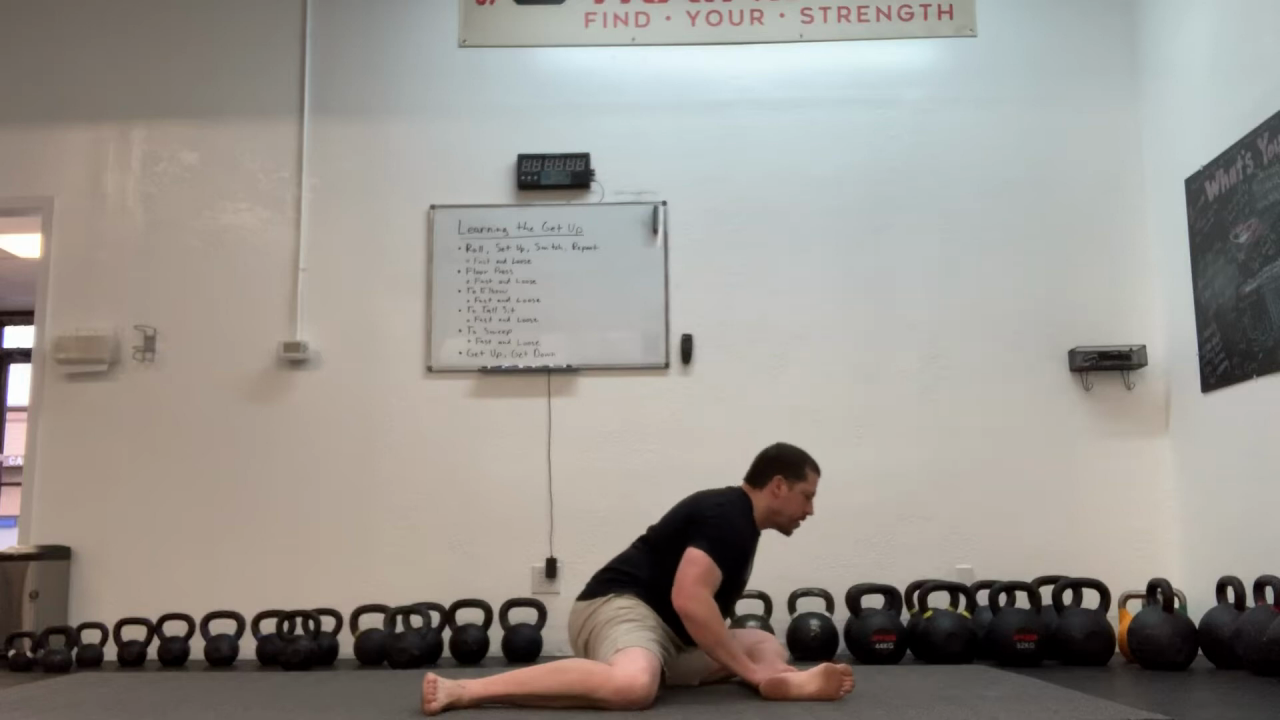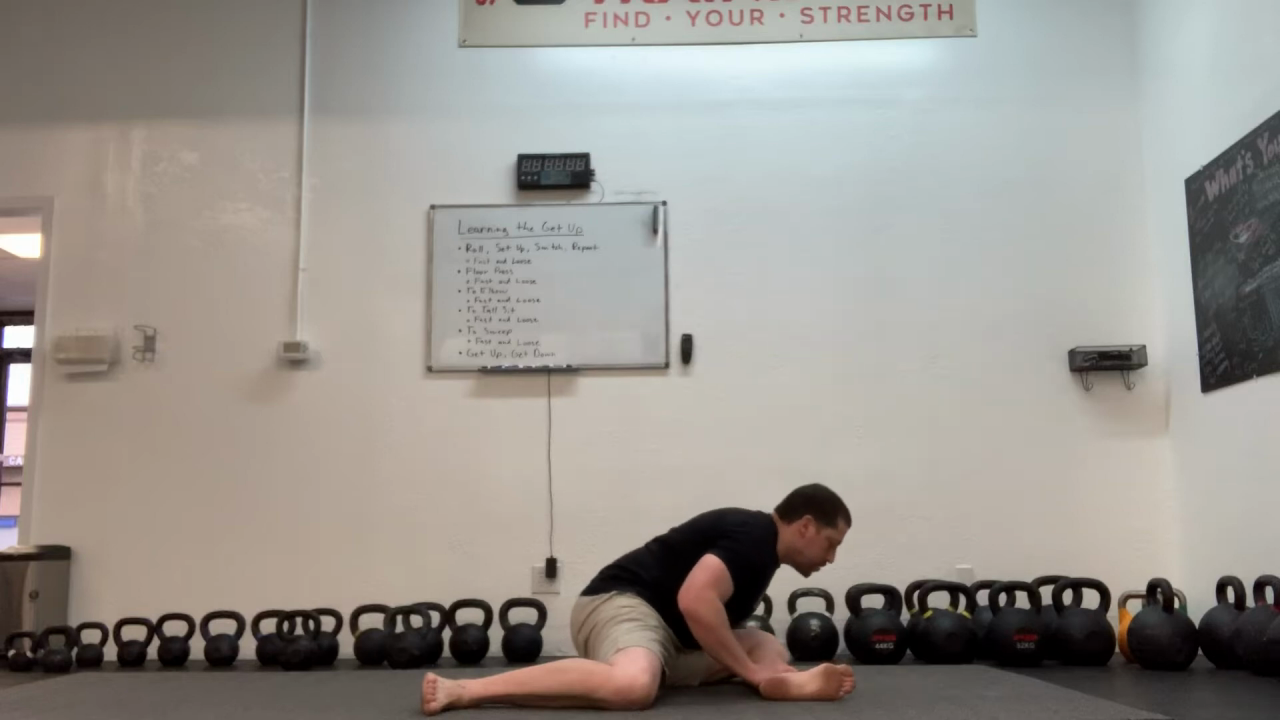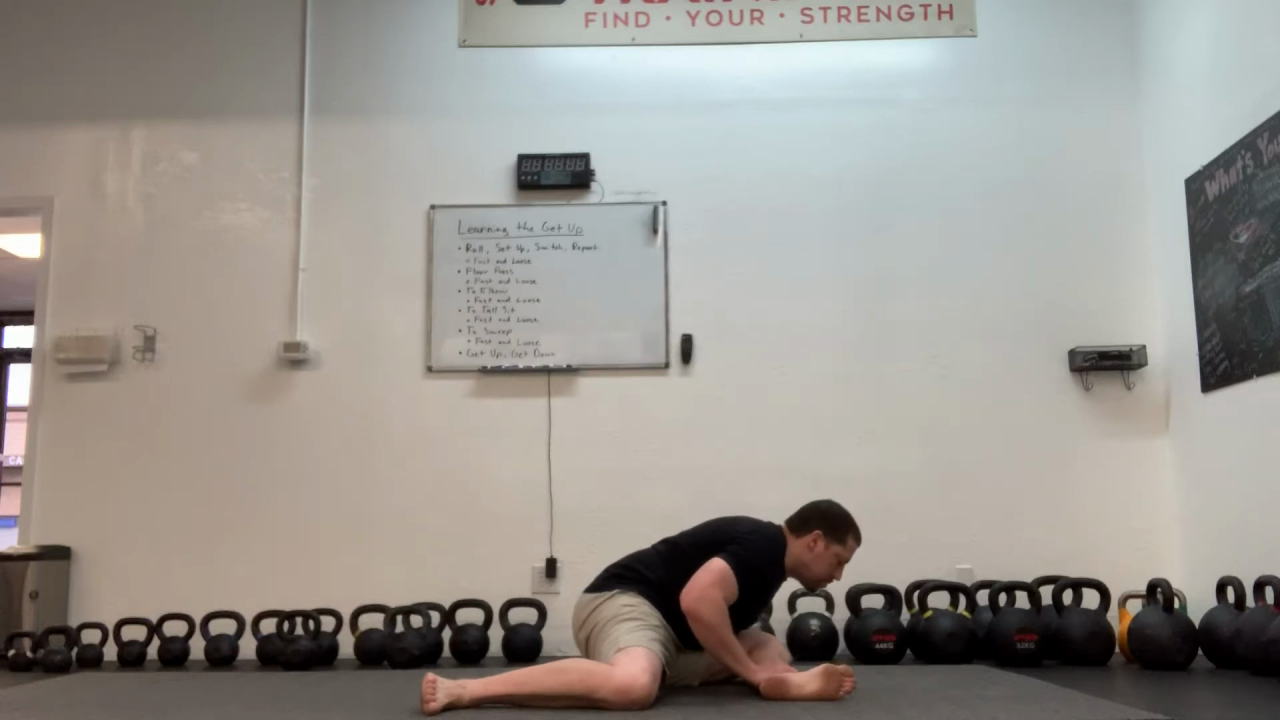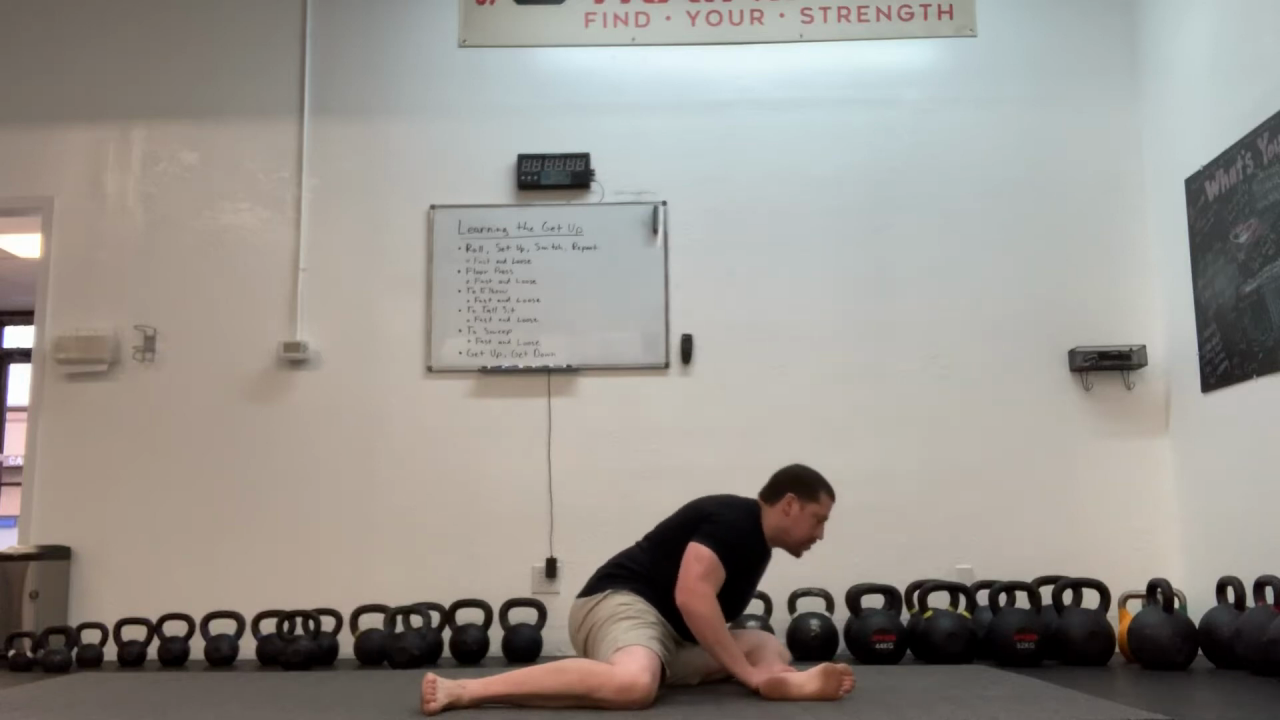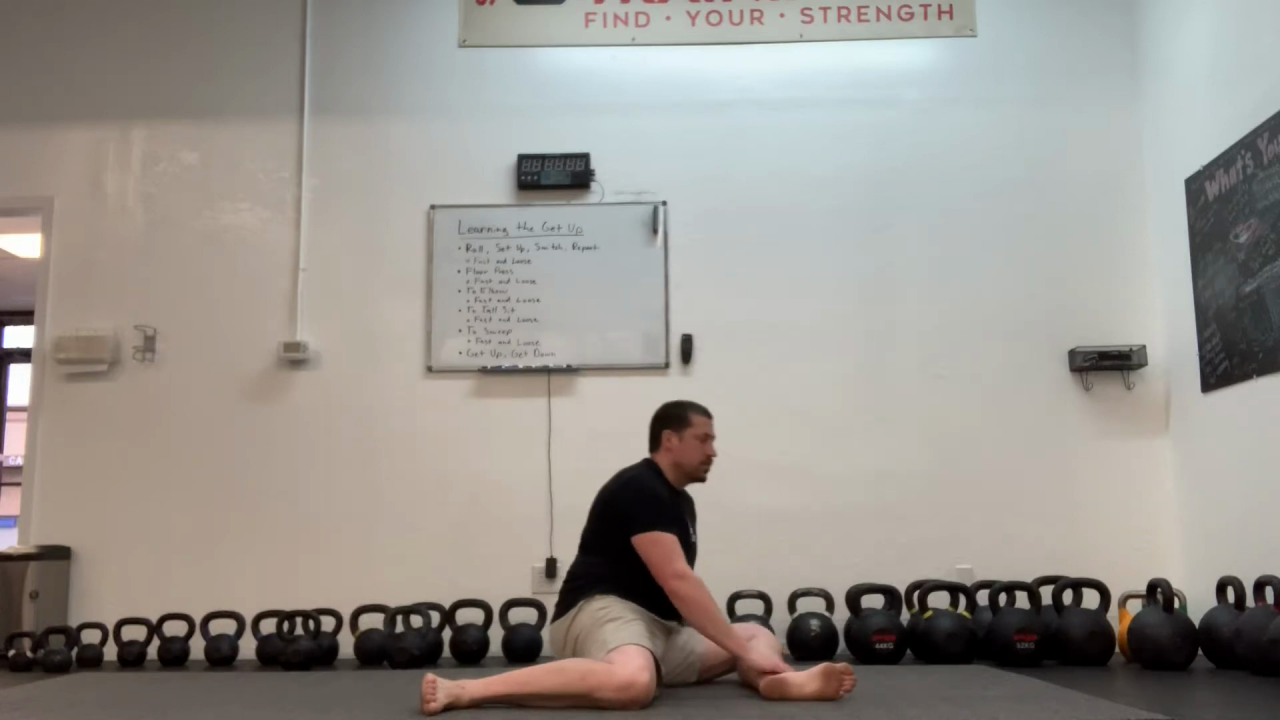
dt=0.7s
person 1, frame 1
left shoulder: (736, 518)
right shoulder: (727, 516)
left elbow: (698, 606)
right elbow: (689, 600)
left wrist: (760, 665)
right wrist: (751, 672)
right hip: (618, 608)
left knee: (766, 644)
right knee: (632, 685)
right ankle: (463, 690)
person 1, frame 2
left shoulder: (757, 543)
right shoulder: (753, 536)
right elbow: (695, 602)
right wrist: (753, 672)
right hip: (620, 604)
left knee: (770, 648)
right knee: (632, 686)
right ankle: (462, 690)
person 1, frame 3
left shoulder: (767, 555)
right shoulder: (763, 545)
right elbow: (697, 600)
left wrist: (769, 671)
right wrist: (752, 672)
right hip: (623, 602)
left knee: (772, 649)
right knee: (632, 686)
right ankle: (463, 690)
person 1, frame 4
left shoulder: (758, 541)
right shoulder: (733, 519)
left elbow: (710, 614)
right elbow: (693, 596)
right wrist: (749, 672)
right hip: (621, 604)
left knee: (770, 647)
right knee: (632, 684)
right ankle: (462, 690)
person 1, frame 5
left shoulder: (679, 498)
right shoulder: (639, 488)
right elbow: (677, 580)
right wrist: (745, 655)
right hip: (602, 611)
left knee: (759, 635)
right knee: (632, 683)
left ankle: (783, 682)
right ankle: (463, 690)
